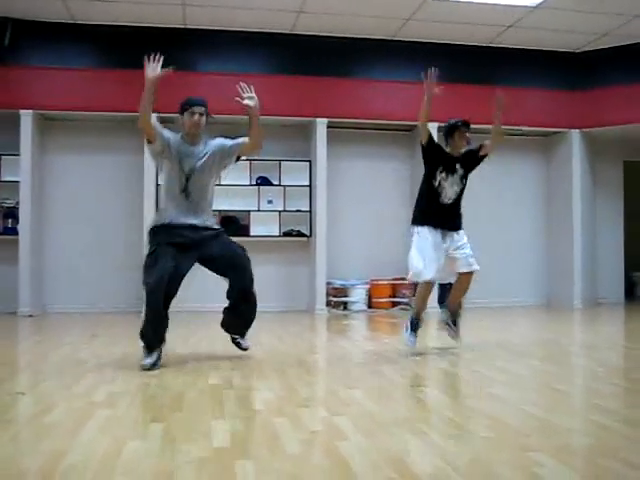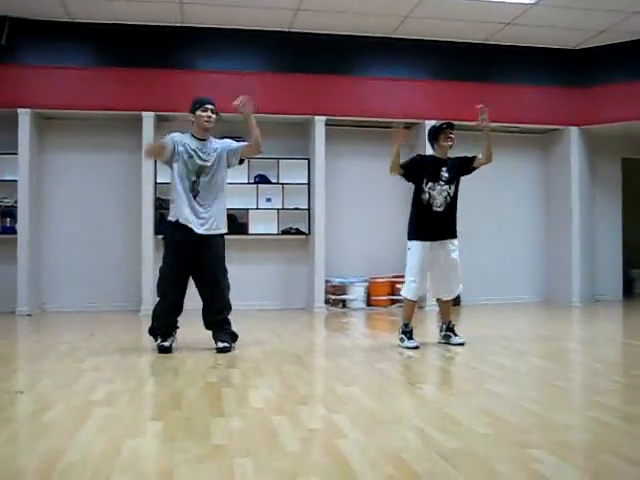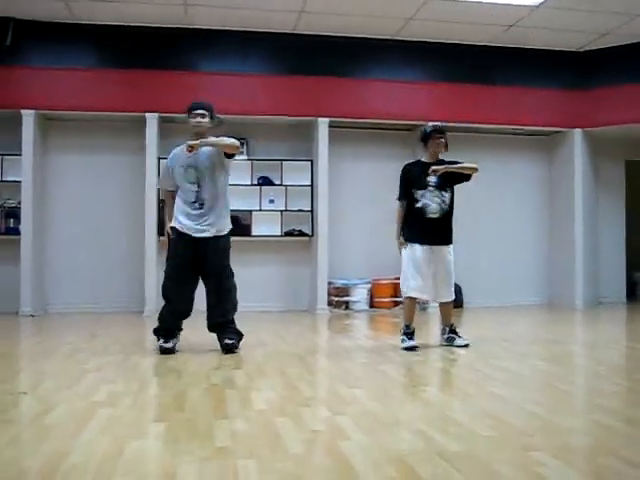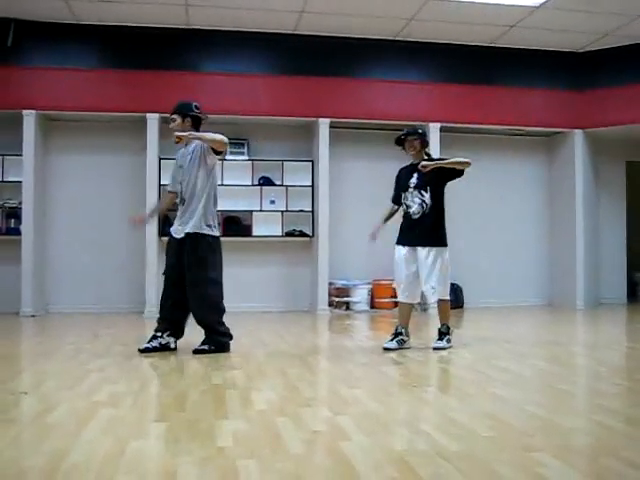
dt=0.5s
person 1, frame 1
left shoulder: (217, 148)
right shoulder: (167, 144)
left elbow: (254, 145)
right elbow: (144, 122)
left wrist: (253, 112)
right wrist: (150, 84)
left hip: (205, 229)
right hip: (169, 228)
left knee: (241, 268)
right knee: (157, 282)
left ankle: (235, 326)
right ankle: (153, 345)
person 1, frame 2
left shoulder: (223, 147)
right shoulder: (177, 142)
left elbow: (255, 149)
right elbow: (151, 152)
left wrist: (249, 119)
right wrist: (162, 144)
left hip: (213, 229)
right hip: (180, 225)
left knee: (215, 286)
right knee: (171, 285)
left ankle: (222, 333)
right ankle: (163, 333)
person 1, frame 3
left shoulder: (215, 148)
right shoulder: (175, 156)
left elbow: (235, 146)
right elbow: (170, 191)
left wrist: (204, 142)
right wrist: (168, 221)
left hip: (216, 231)
right hip: (183, 231)
left knee: (221, 285)
right knee: (176, 286)
left ankle: (228, 333)
right ankle: (168, 333)
person 1, frame 4
left shoulder: (203, 145)
right shoulder: (181, 153)
left elbow: (223, 142)
left wrist: (192, 135)
right wrist: (150, 214)
left hip: (201, 229)
right hip: (180, 230)
left knee: (203, 287)
right knee: (173, 285)
left ankle: (218, 337)
right ankle: (167, 333)
person 2, frame 1
left shoulder: (468, 158)
right shoulder: (435, 155)
left elbow: (492, 142)
right elbow: (421, 129)
left wrist: (498, 113)
right wrist: (428, 98)
left hip: (453, 226)
right hip: (427, 225)
left knee: (467, 270)
right knee: (428, 275)
left ankle: (451, 311)
right ankle: (414, 321)
person 2, frame 2
left shoulder: (457, 164)
right shoulder: (421, 162)
left elbow: (486, 159)
right elbow: (395, 169)
left wrist: (485, 131)
right wrist: (398, 144)
left hip: (447, 237)
right hip: (420, 236)
left knee: (447, 286)
right knee: (414, 285)
left ankle: (446, 329)
right ankle: (405, 331)
person 2, frame 3
left shoulder: (447, 168)
right shoulder: (410, 169)
left elbow: (474, 169)
right elbow: (402, 204)
left wrist: (446, 168)
right wrist: (399, 233)
left hip: (441, 239)
right hip: (415, 239)
left knee: (445, 287)
right knee: (412, 288)
left ankle: (449, 331)
right ankle: (409, 332)
person 2, frame 4
left shoulder: (436, 167)
right shoulder: (403, 173)
left elbow: (466, 163)
right elbow: (397, 204)
left wrist: (435, 164)
right wrist: (382, 223)
left hip: (432, 239)
right hip: (406, 239)
left knee: (439, 288)
right knee: (405, 289)
left ankle: (445, 332)
right ankle: (401, 334)
